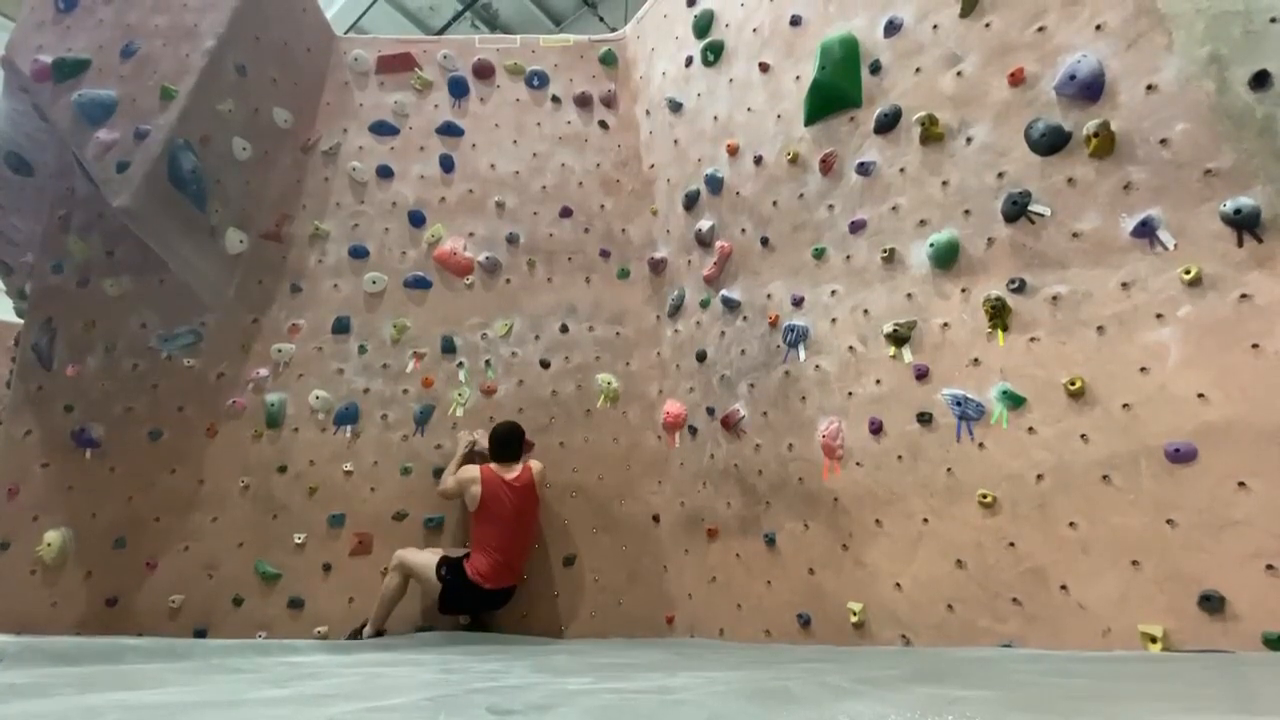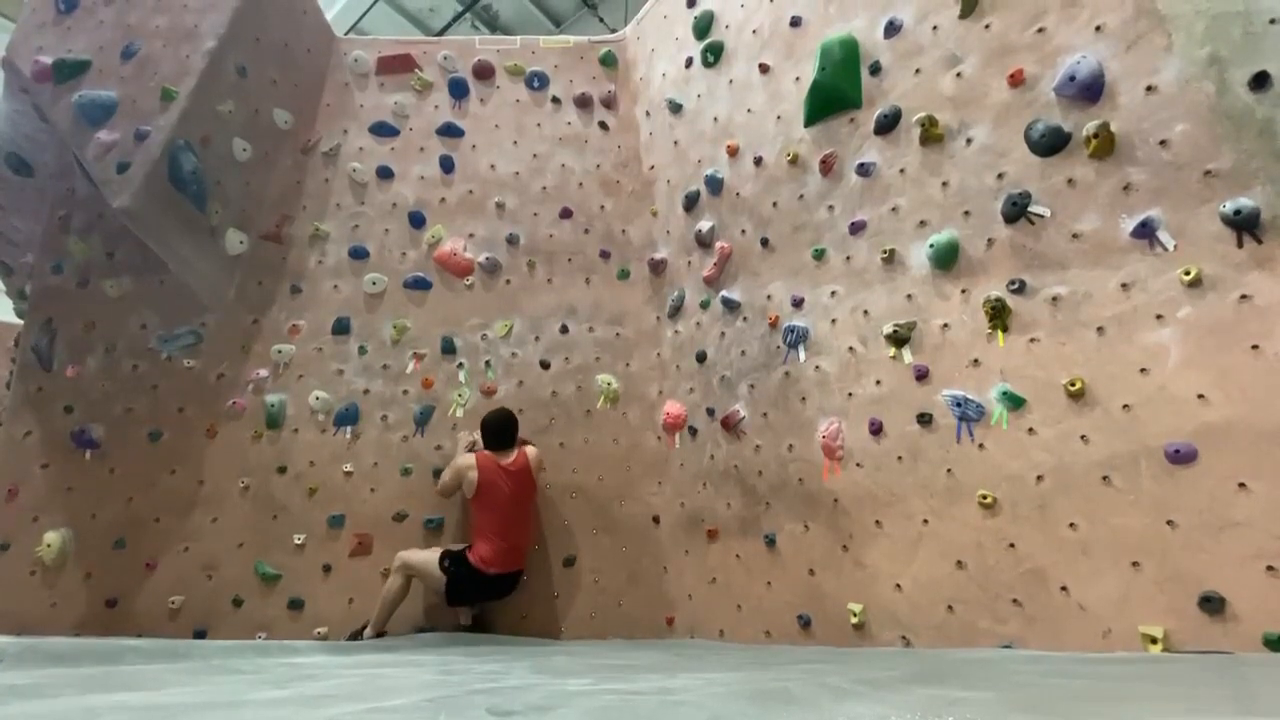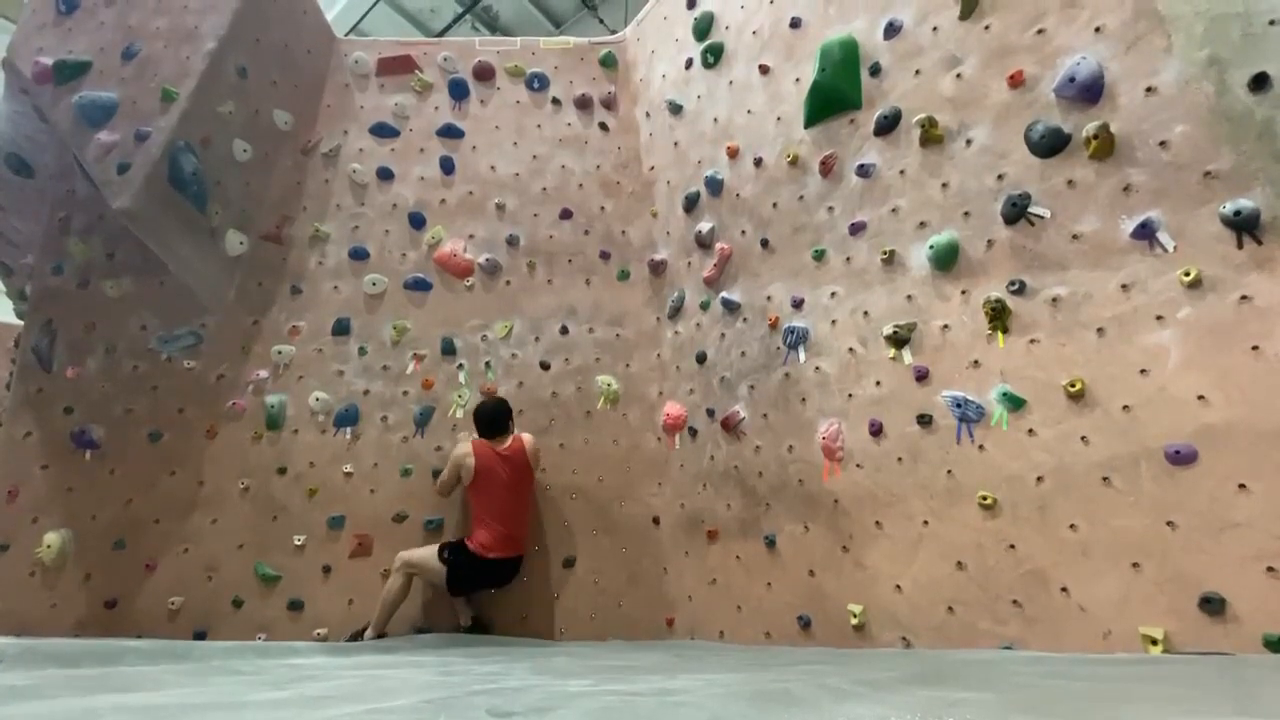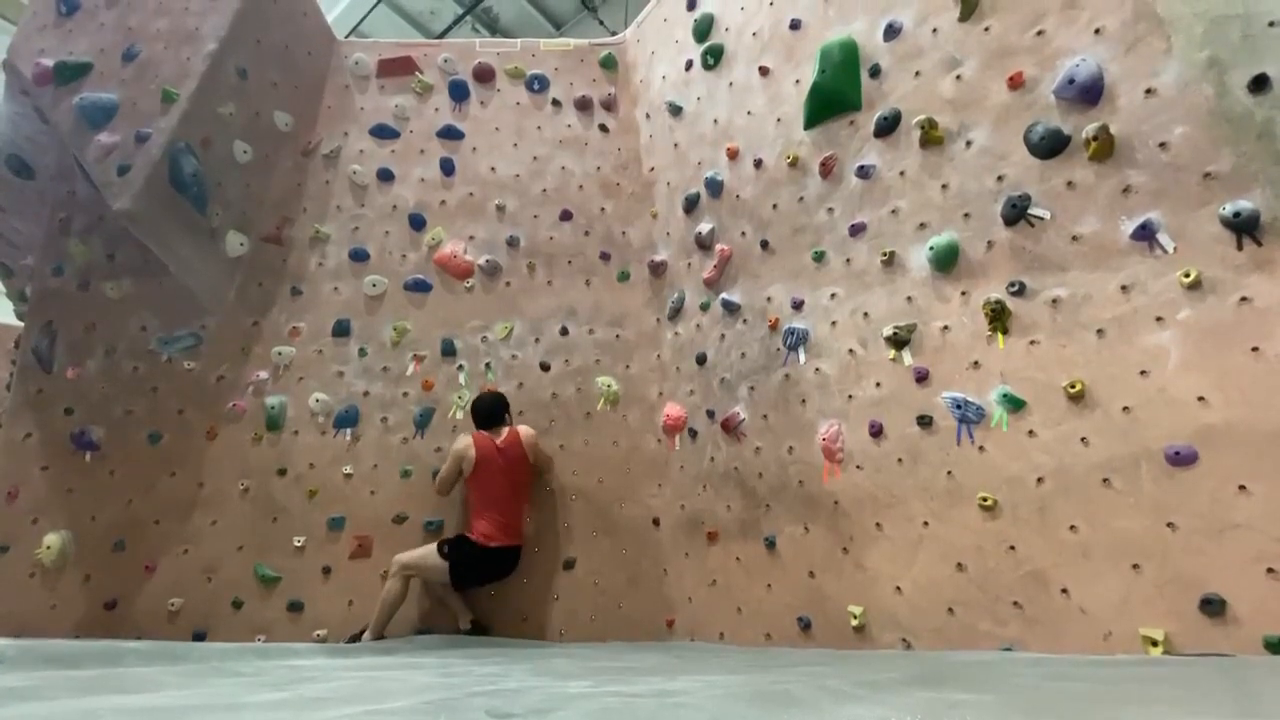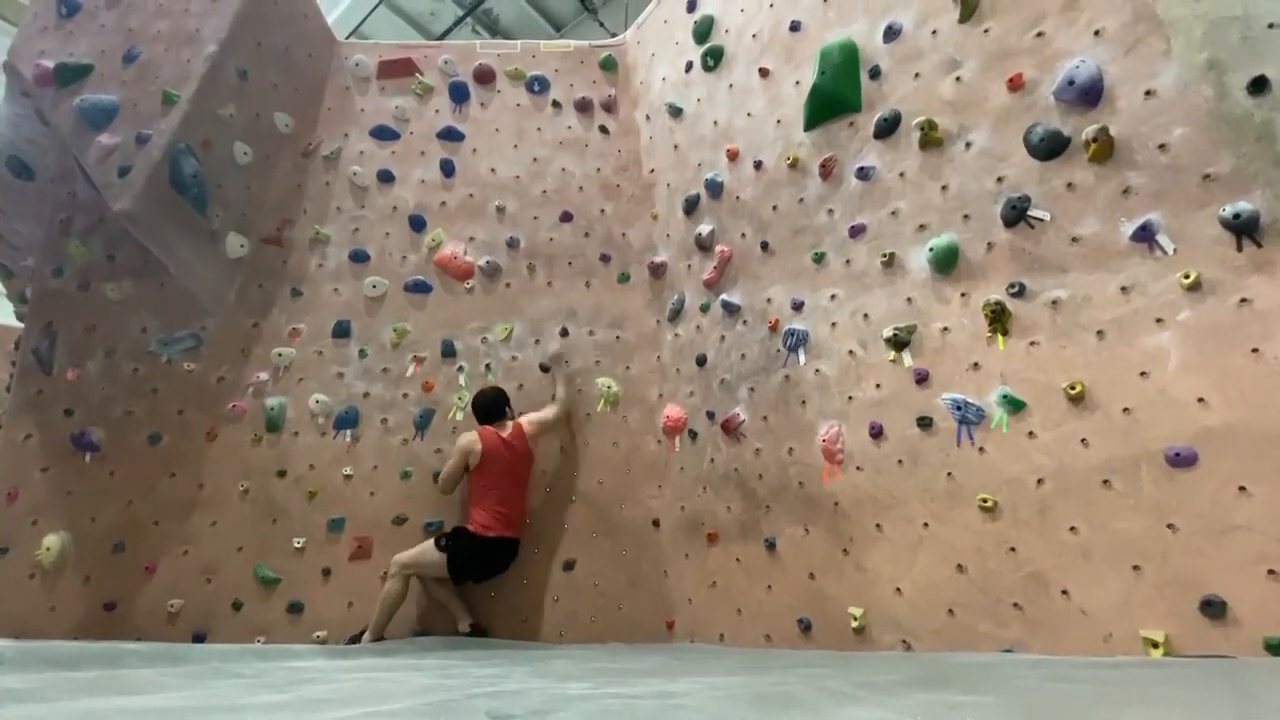
dt=0.2s
person 1, frame 1
left shoulder: (473, 476)
right shoulder: (536, 472)
left elbow: (444, 489)
left wrist: (461, 452)
right wrist: (486, 449)
left hip: (477, 588)
right hip: (506, 590)
left knee: (402, 559)
right knee: (433, 555)
left ankle: (369, 633)
right ankle: (469, 622)
person 1, frame 2
left shoulder: (469, 464)
right shoulder: (532, 457)
left elbow: (443, 489)
left hip: (482, 575)
right hip: (511, 577)
left knee: (403, 561)
right knee: (433, 556)
left ankle: (371, 634)
right ankle: (469, 622)
person 1, frame 3
left shoulder: (466, 452)
right shoulder: (528, 444)
left elbow: (442, 489)
left hip: (482, 561)
right hip: (511, 563)
left knee: (404, 562)
right knee: (431, 561)
left ankle: (371, 635)
right ankle: (469, 623)
person 1, frame 4
left shoulder: (466, 445)
right shoulder: (524, 436)
left elbow: (441, 488)
right elbow: (546, 466)
left hip: (482, 551)
right hip: (510, 555)
left knee: (401, 565)
right knee: (428, 567)
left ankle: (370, 637)
right ankle: (469, 626)
person 1, frame 5
left shoulder: (471, 441)
right shoulder: (526, 429)
left elbow: (444, 487)
right elbow: (559, 408)
right wrist: (557, 370)
left hip: (478, 543)
right hip: (507, 547)
left knee: (400, 565)
right knee: (425, 567)
left ankle: (370, 638)
right ankle: (467, 627)
